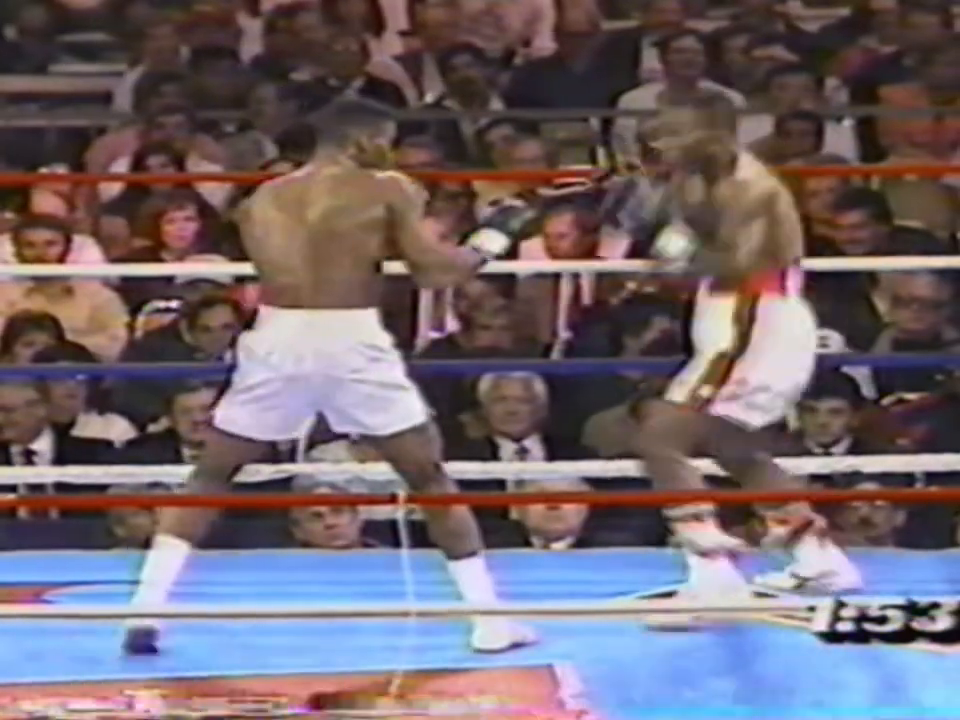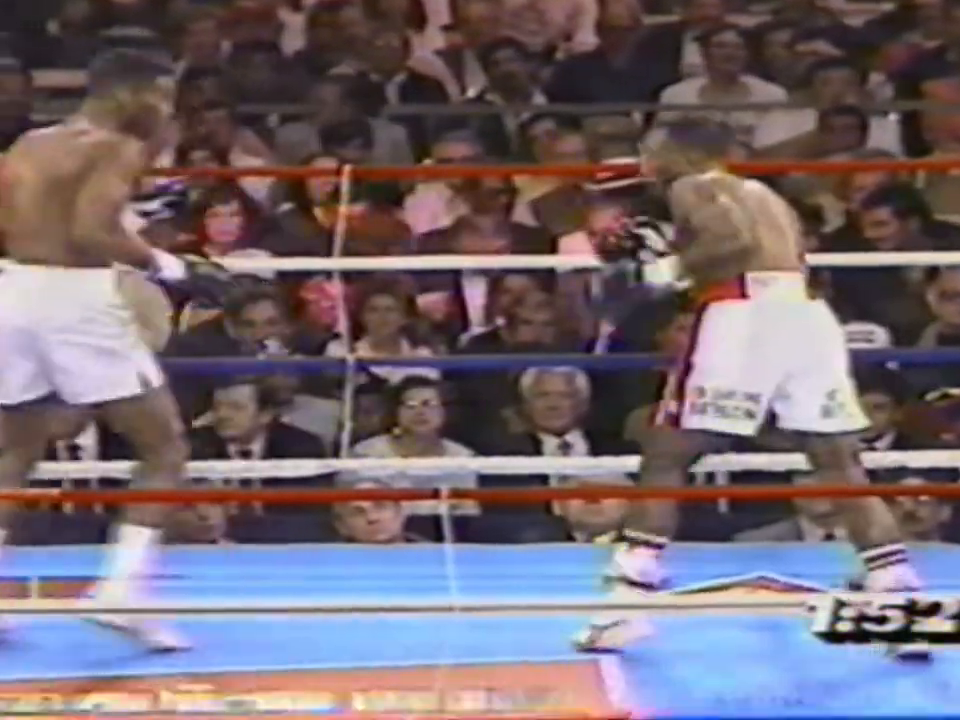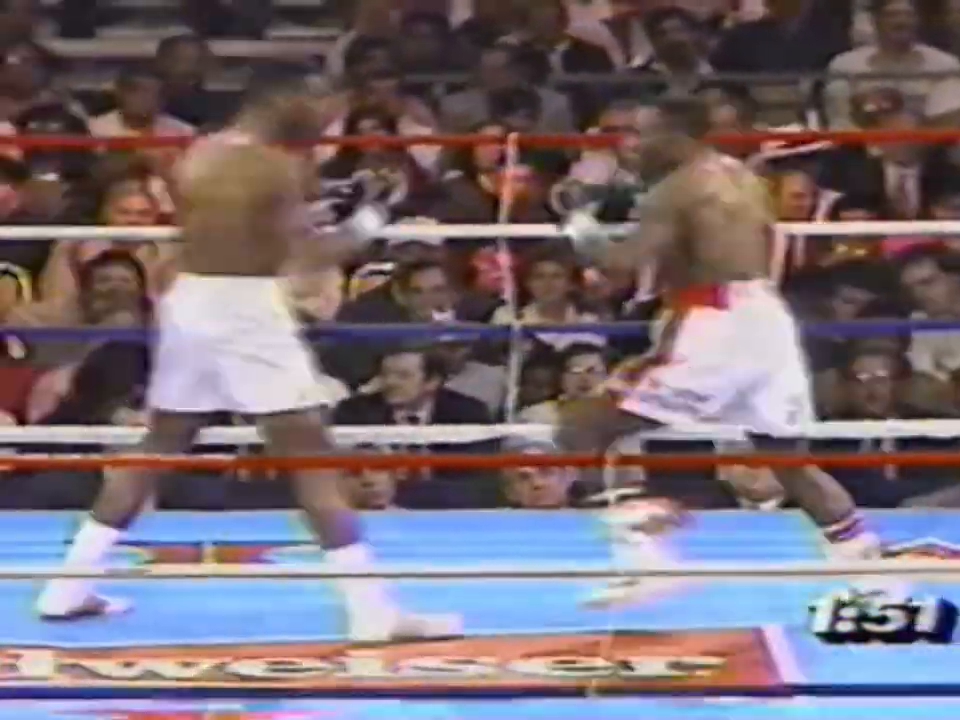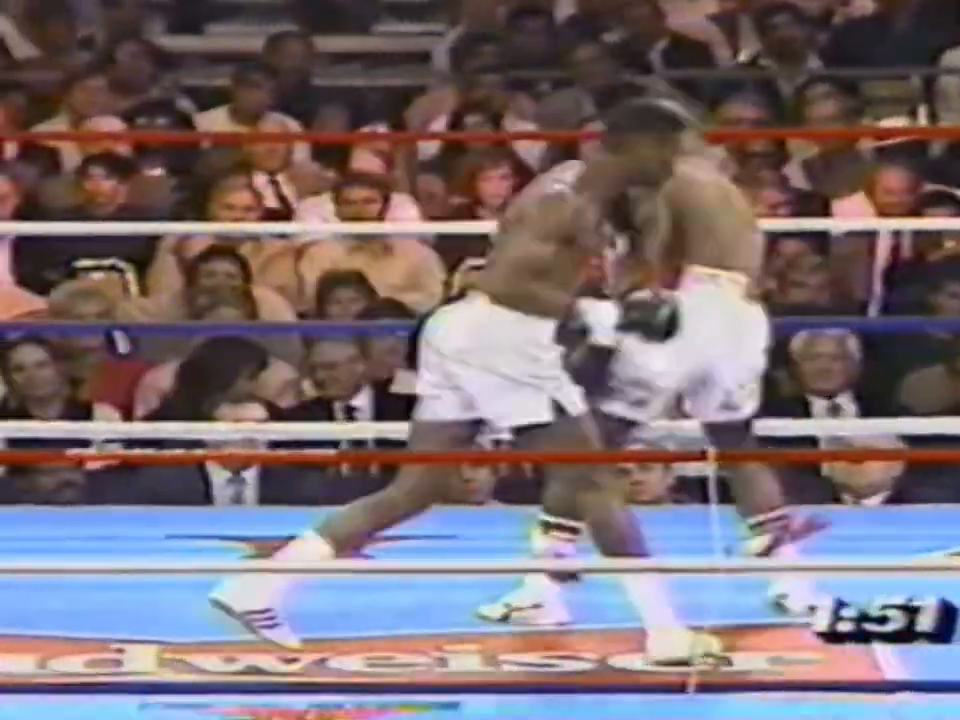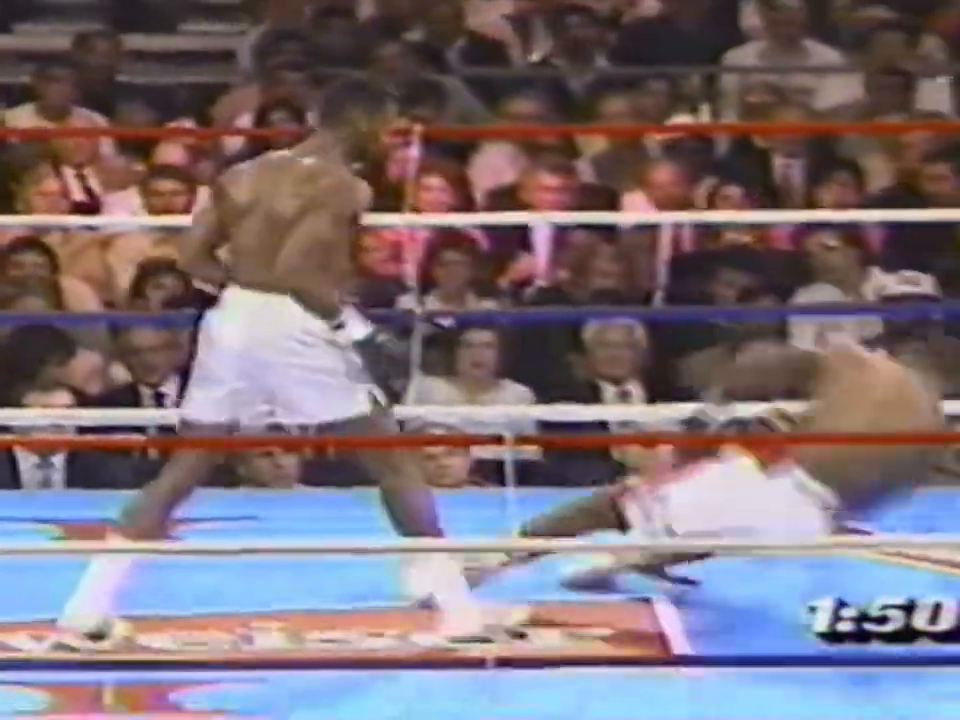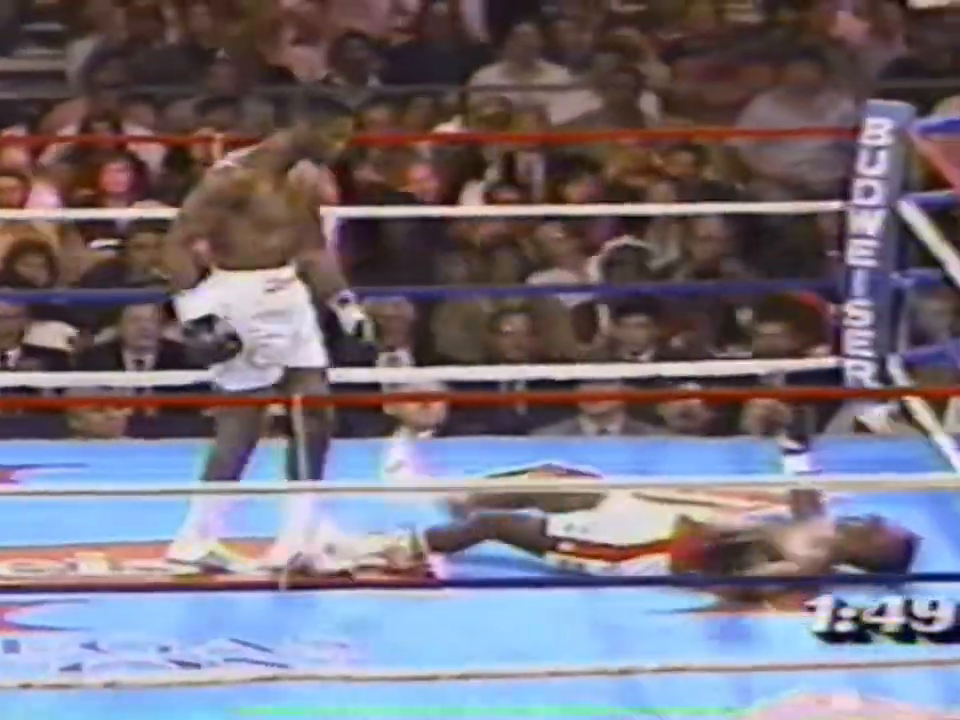
dt=0.7s
person 1, frame 1
left shoulder: (258, 202)
right shoulder: (389, 190)
left elbow: (289, 270)
right elbow: (435, 270)
right wrist: (492, 238)
left hip: (275, 343)
right hip: (353, 346)
left knee: (207, 480)
right knee: (431, 483)
left ankle: (148, 608)
right ankle: (491, 621)
person 1, frame 2
right shoulder: (116, 150)
right elbow: (91, 231)
left wrist: (143, 219)
right wrist: (164, 262)
right hip: (78, 304)
right knee: (165, 450)
right ankle: (122, 593)
person 1, frame 3
left shoulder: (197, 156)
right shoulder: (275, 164)
right elbow: (309, 252)
right wrist: (362, 227)
left hip: (188, 306)
right hip: (248, 313)
left knee: (156, 454)
right knee: (313, 464)
left ankle: (67, 586)
right ankle: (373, 613)
person 1, frame 4
left shoulder: (567, 177)
right shoulder: (575, 204)
right elbow: (511, 273)
left hip: (459, 331)
right hip: (507, 344)
left knee: (414, 490)
right knee: (593, 485)
right ankle: (664, 630)
person 1, frame 5
left shoulder: (244, 173)
right shoulder: (345, 187)
left elbow: (193, 255)
right elbow: (295, 269)
right wrist: (358, 330)
left hip: (233, 322)
right hip: (299, 333)
left knee: (176, 477)
right knee: (396, 468)
left ankle: (87, 608)
right ankle: (459, 608)
person 1, frame 6
left shoulder: (308, 182)
right shoulder: (235, 176)
left elbow: (316, 249)
right elbow: (179, 242)
left wrist: (345, 304)
right wrist: (195, 311)
left hip: (288, 295)
right hip: (238, 298)
left knee: (317, 418)
right knee: (242, 424)
left ankle: (296, 540)
right ankle: (194, 540)
person 2, frame 1
left shoulder: (743, 188)
right shoulder: (702, 182)
left elbow: (732, 266)
right elbow: (702, 256)
left wrist: (670, 238)
right wrist: (660, 218)
left hip: (756, 328)
right hip: (743, 326)
left knee: (659, 437)
right knee: (736, 450)
left ankle: (713, 572)
right ankle: (820, 559)
person 2, frame 2
left shoulder: (691, 189)
right shoulder: (765, 197)
left elbow: (731, 238)
left wrist: (671, 268)
right wrist: (670, 254)
left hip: (743, 322)
right hip: (809, 318)
left knee: (664, 459)
right knee: (843, 471)
left ankle: (626, 605)
person 2, frame 3
left shoulder: (673, 193)
right shoulder: (737, 176)
left elbow: (629, 261)
left wrist: (583, 231)
left hip: (714, 330)
right hip: (765, 321)
left knee: (581, 432)
right knee: (789, 460)
left ankle: (643, 556)
person 2, frame 4
left shoulder: (671, 179)
right shoulder: (716, 182)
left elbow: (655, 253)
right hip: (736, 315)
right knee: (735, 447)
left ankle: (546, 588)
right ankle: (789, 575)
person 2, frame 5
left shoulder: (853, 363)
right shoulder: (932, 430)
left elbow: (754, 365)
left wrist: (713, 404)
left hip: (758, 481)
right hip: (800, 522)
left knee: (613, 503)
right ankle: (637, 561)
person 2, frame 6
left shoulder: (816, 558)
right shoulder: (825, 529)
left elbow: (764, 572)
right elbow: (804, 502)
left wrist: (733, 563)
left hip: (670, 550)
right hip: (675, 523)
left knee: (502, 524)
right knee: (554, 491)
right ankle: (464, 499)
